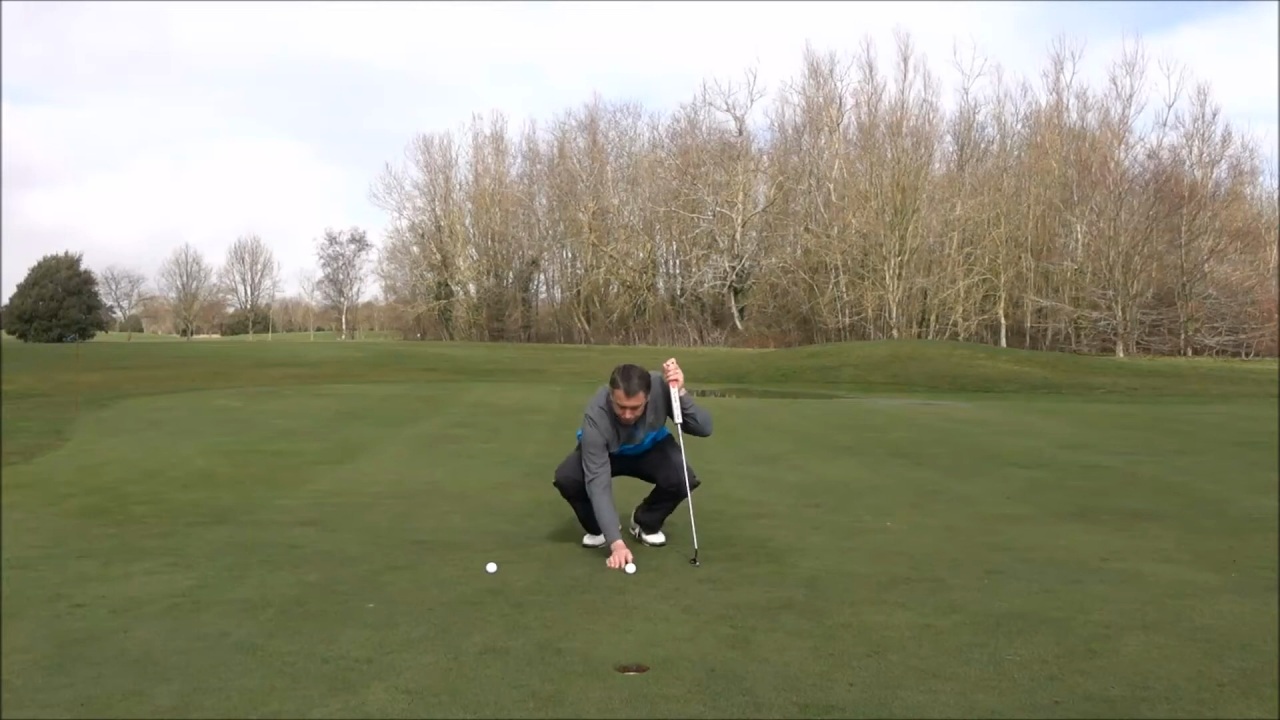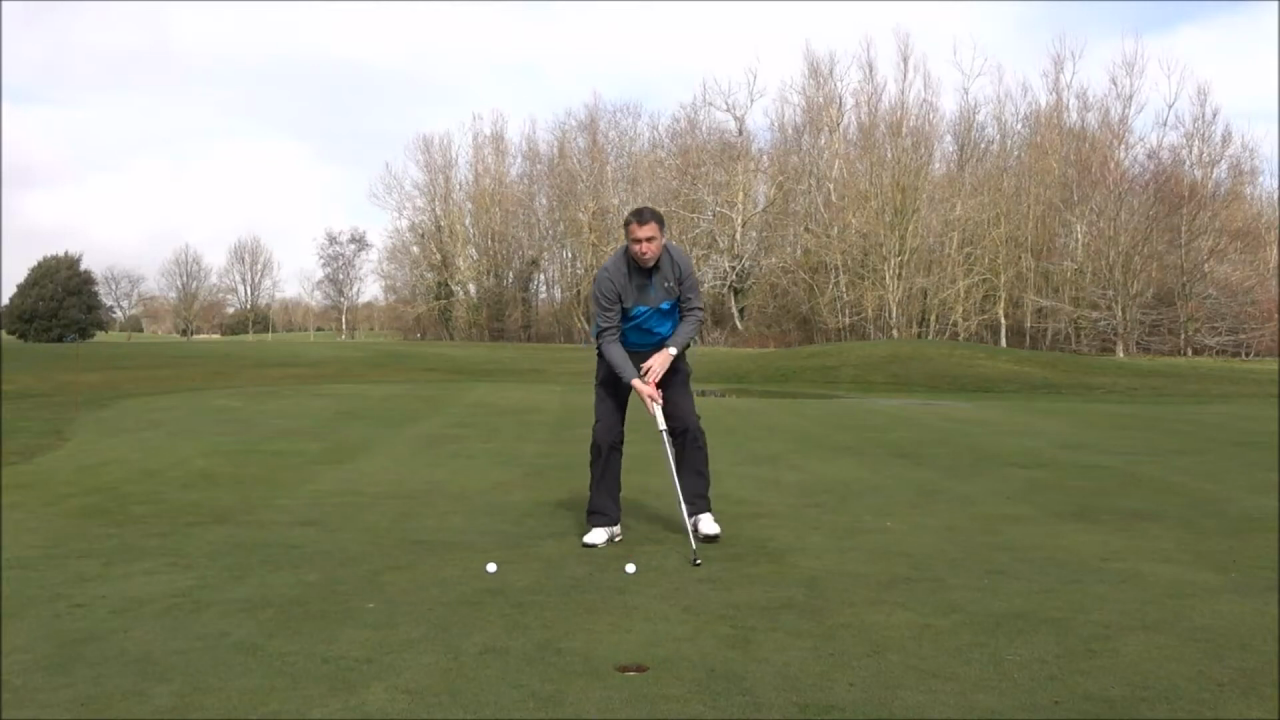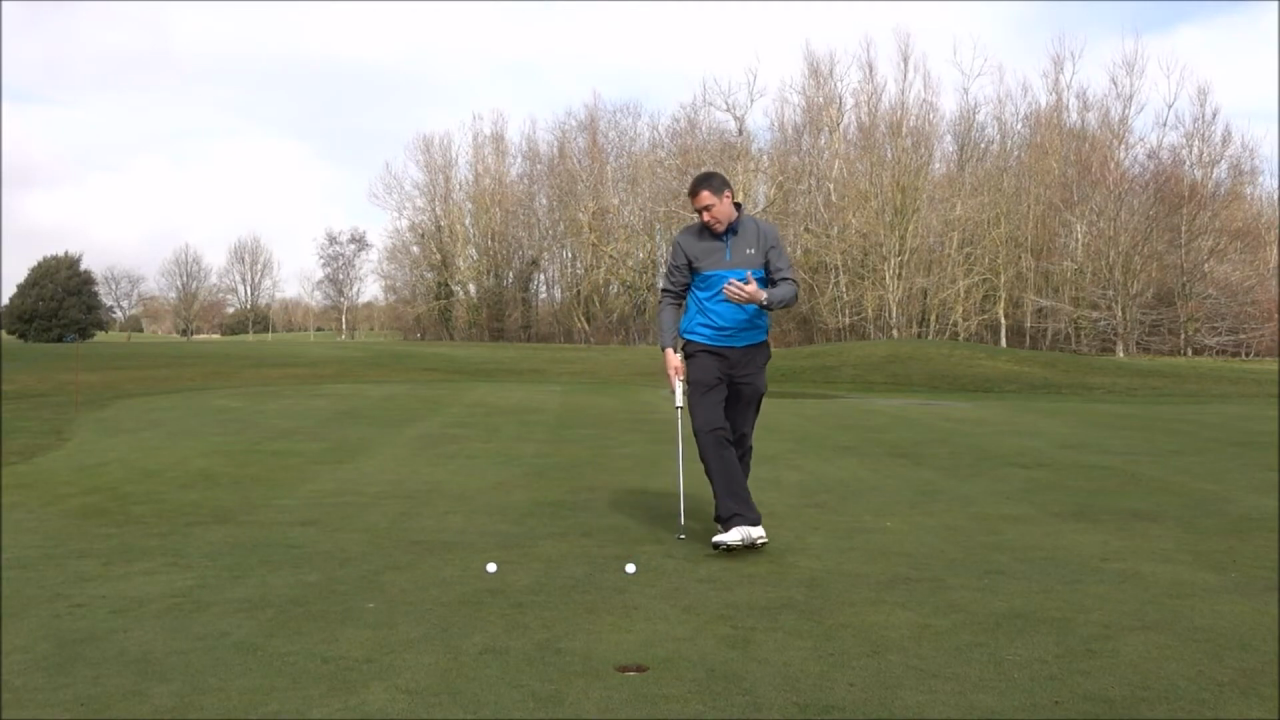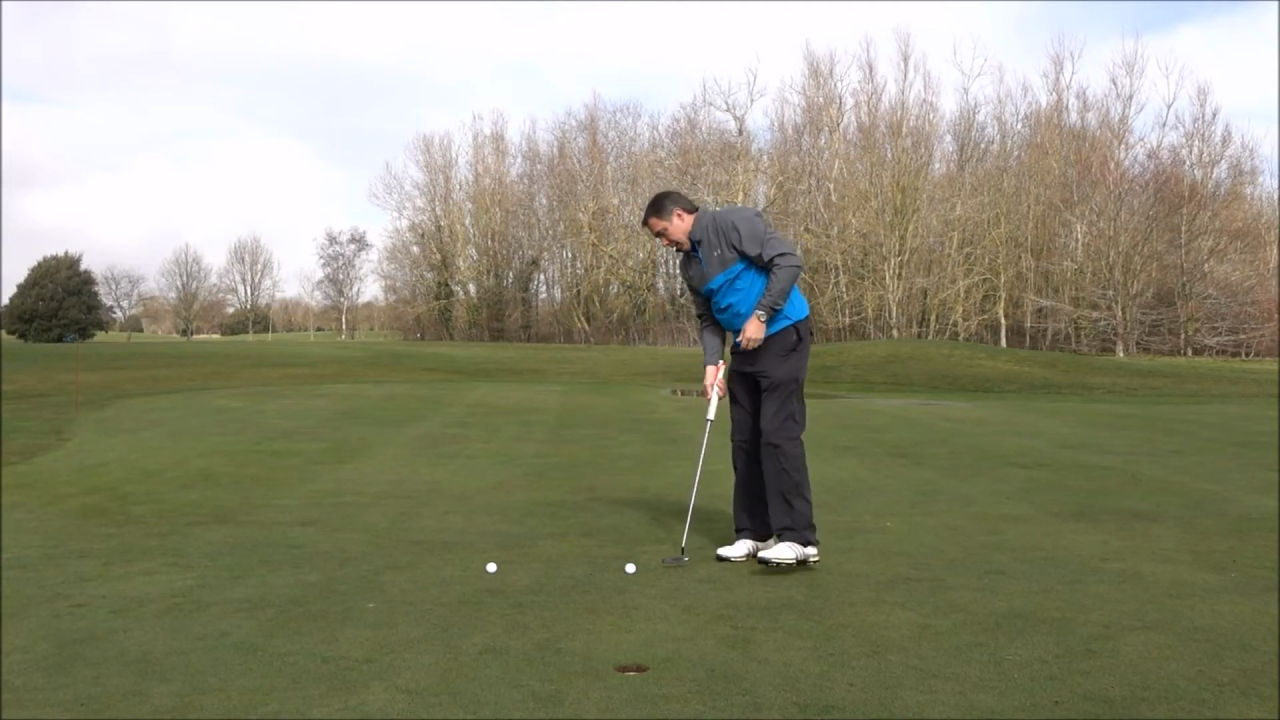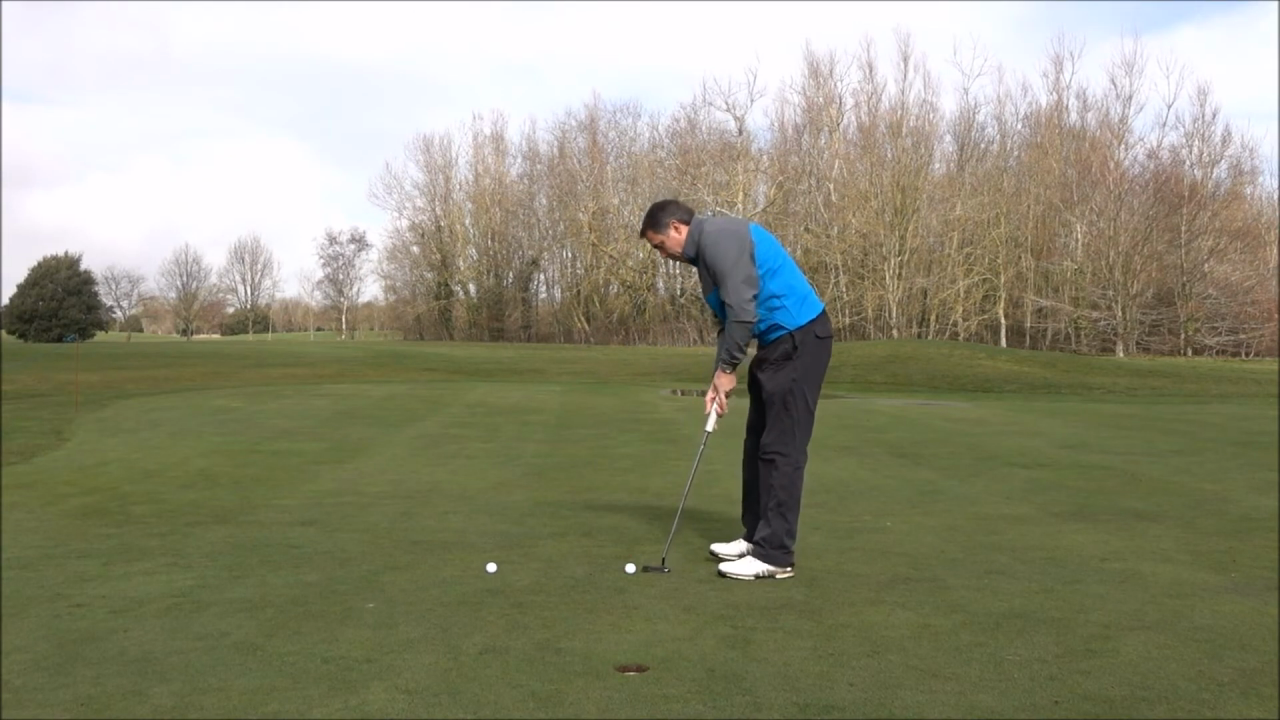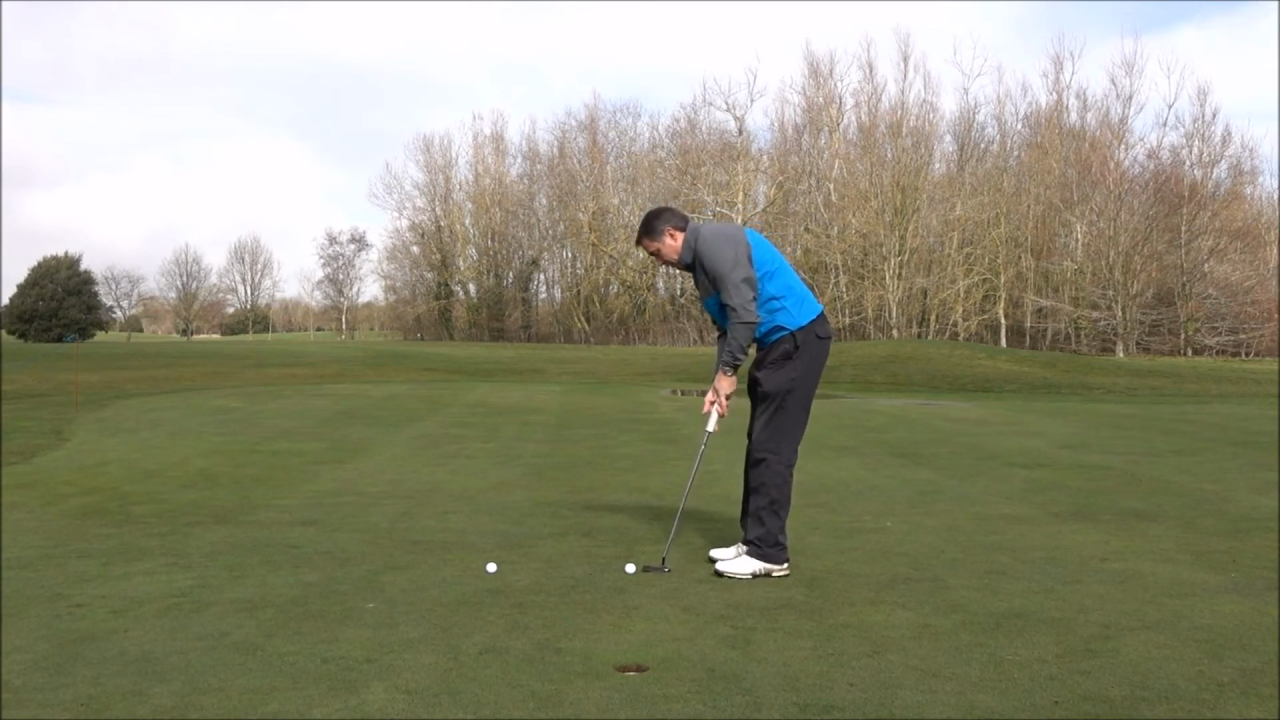
dt=0.7s
person 1, frame 1
left shoulder: (661, 387)
right shoulder: (597, 414)
left elbow: (704, 429)
right elbow: (598, 482)
left wrist: (681, 392)
right wrist: (616, 543)
left hip: (652, 449)
right hip: (608, 458)
left knee: (683, 480)
right knee: (566, 478)
left ankle: (647, 522)
right ankle: (598, 526)
person 1, frame 2
left shoulder: (679, 262)
right shoulder: (610, 274)
left elbow: (693, 312)
right elbow: (608, 336)
left wrist: (669, 352)
right wrist: (635, 382)
left hip: (664, 354)
right hip: (620, 358)
left knee: (688, 427)
right knee: (605, 436)
left ankle: (699, 510)
right ankle: (605, 522)
person 1, frame 3
left shoulder: (764, 234)
right shoulder: (687, 241)
left elbow: (789, 289)
right elbow: (670, 298)
left wrist: (762, 297)
right wrist: (669, 348)
left hip: (751, 351)
right hip: (704, 350)
left knee: (740, 438)
right knee: (710, 430)
left ankle: (737, 519)
right ankle: (743, 522)
person 1, frame 4
left shoulder: (735, 222)
right shoulder: (689, 262)
left elbow: (788, 261)
right elbow: (708, 319)
left wrist: (760, 316)
right wrist: (711, 363)
left hip: (783, 336)
right hip: (746, 349)
left knee: (780, 434)
right knee: (745, 441)
left ankle: (798, 539)
right ankle: (754, 534)
person 1, frame 5
left shoulder: (718, 237)
right shoulder: (706, 250)
left elbow: (742, 311)
right elbow: (729, 319)
left wrist: (726, 368)
right wrist: (719, 376)
left hip: (797, 338)
right hip: (779, 340)
left knee: (780, 448)
right knee: (757, 443)
left ankle: (774, 555)
right ankle: (757, 536)
person 1, frame 6
left shoulder: (713, 242)
right shoulder: (701, 259)
left elbow: (744, 312)
right elbow: (728, 323)
left wrist: (727, 371)
right wrist: (719, 381)
left hip: (796, 338)
right hip: (781, 341)
left knee: (772, 447)
right knee: (760, 445)
left ankle: (769, 553)
right ankle: (755, 542)
